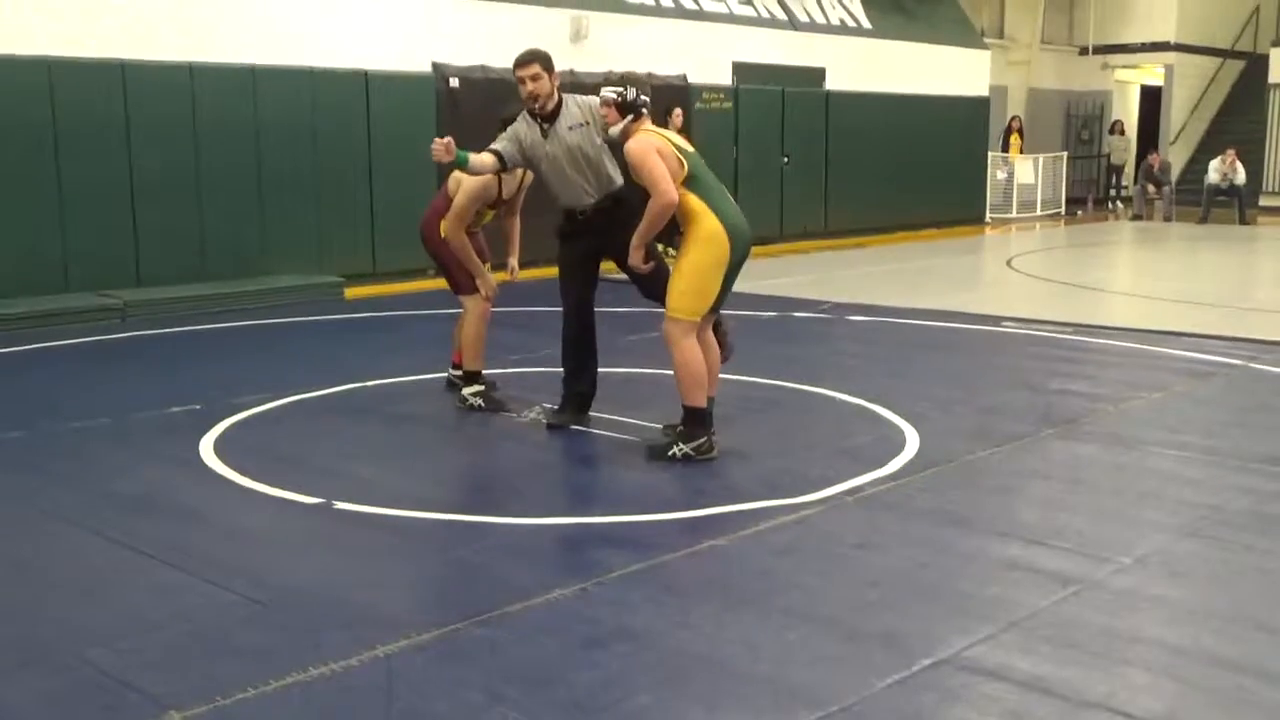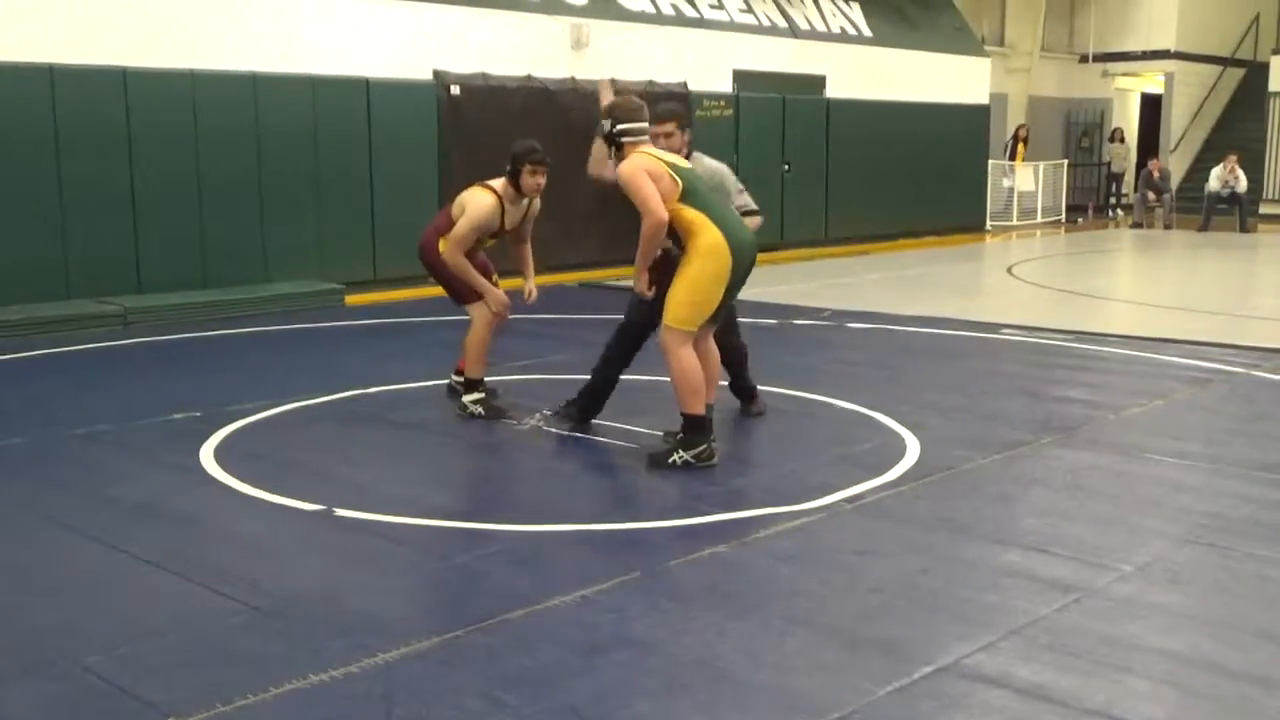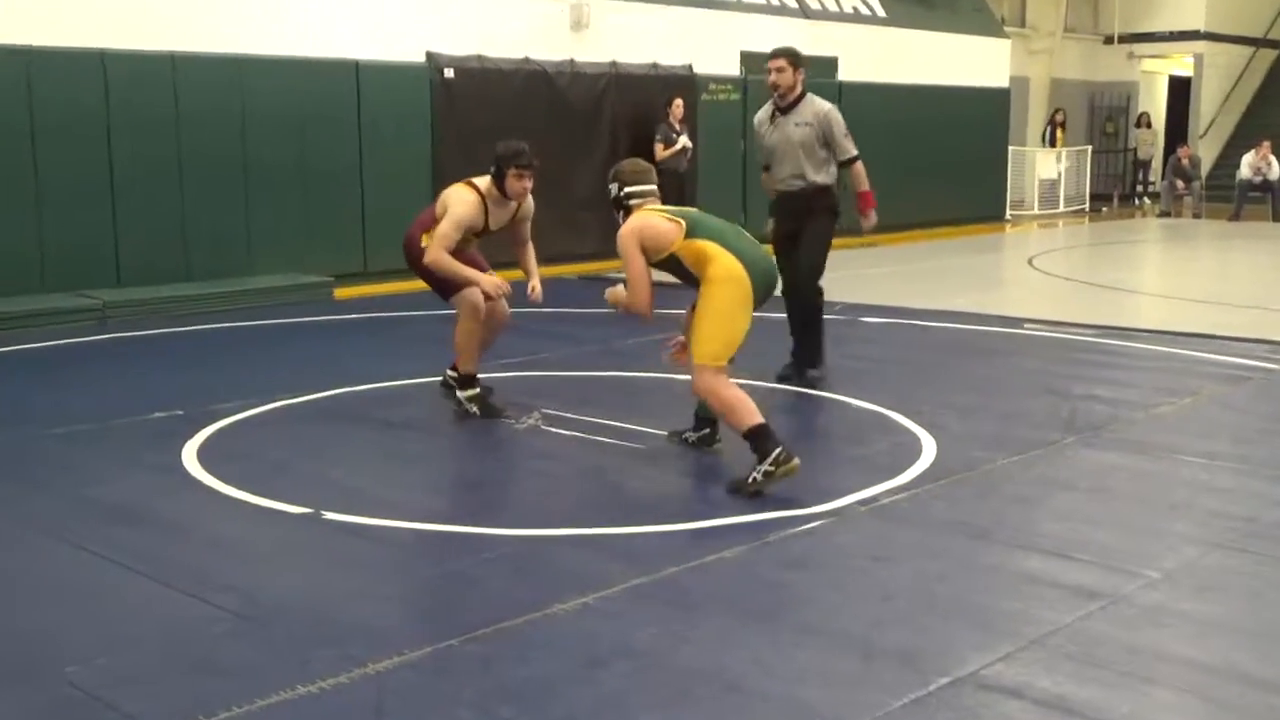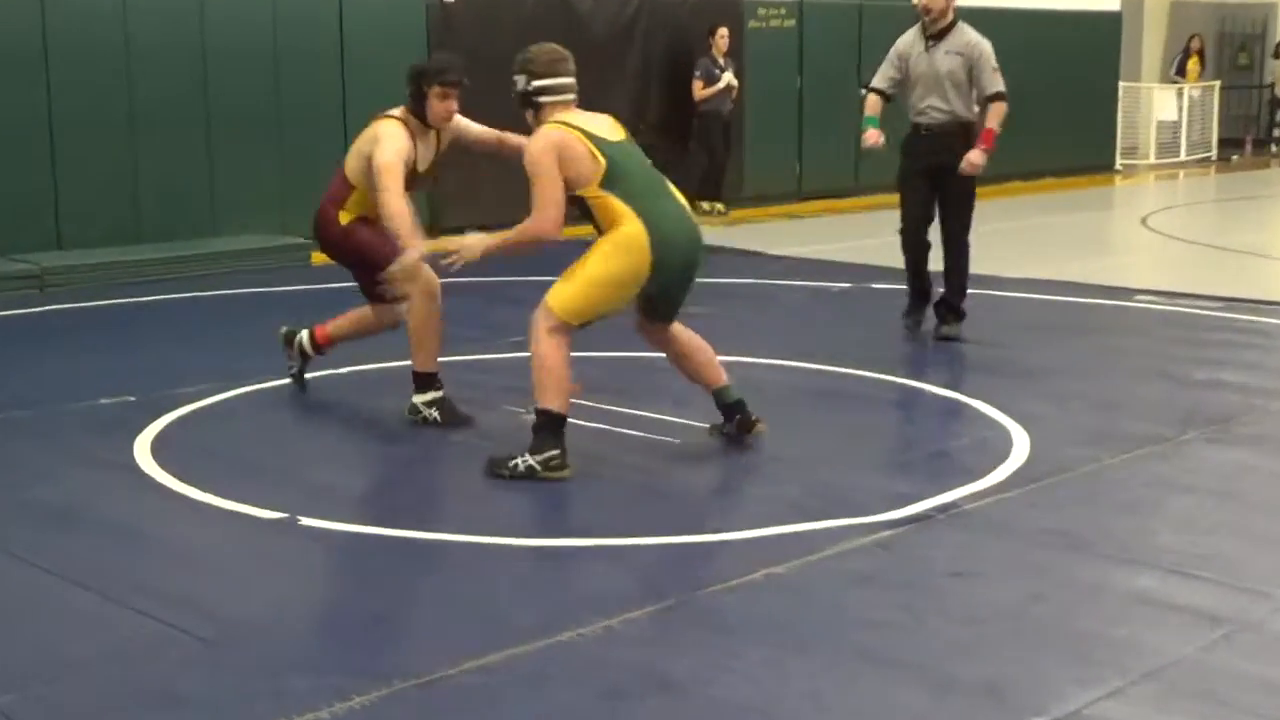
dt=0.7s
person 1, frame 1
left shoulder: (638, 145)
right shoulder: (666, 136)
left elbow: (667, 198)
left wrist: (638, 243)
left hip: (710, 235)
right hip: (733, 229)
left knee: (678, 330)
right knee: (698, 326)
left ankle: (697, 437)
right ankle: (700, 423)
person 1, frame 2
left shoulder: (630, 167)
right shoulder: (667, 158)
left elbow: (657, 217)
left wrist: (641, 270)
left hip: (713, 247)
right hip: (738, 241)
left knee: (675, 339)
right knee: (699, 335)
left ankle: (697, 443)
right ankle: (700, 431)
person 1, frame 3
left shoulder: (629, 230)
right shoulder: (678, 213)
left elbow: (642, 304)
left wrist: (618, 296)
right wrist: (691, 334)
left hip: (732, 273)
right hip: (760, 265)
left knee: (707, 377)
left ankle: (773, 454)
right ankle: (707, 423)
person 1, frame 4
left shoulder: (545, 142)
right shoulder: (606, 122)
left elbow: (547, 226)
left wrist: (487, 244)
left hip: (640, 242)
right hip: (684, 234)
left knee: (549, 326)
right knee: (657, 326)
left ankle: (547, 449)
right ankle: (737, 415)
person 2, frame 1
left shoulder: (589, 108)
right shoulder: (520, 133)
right elbow: (488, 161)
right wrist: (456, 159)
left hip: (618, 213)
right hip: (576, 226)
left knee: (658, 286)
right knee: (575, 314)
left ankle: (709, 327)
right ankle: (575, 403)
person 2, frame 2
left shoulder: (714, 172)
left elbow: (752, 217)
right elbow: (597, 171)
right hip: (666, 263)
left knee: (724, 335)
right knee: (630, 332)
left ankle: (747, 394)
right ankle: (586, 405)
person 2, frame 3
left shoulder: (823, 113)
right shoulder: (761, 120)
left elbow: (852, 161)
left wrist: (867, 207)
right wrist: (773, 212)
left hip: (818, 205)
right hip: (784, 207)
left knee: (806, 280)
right knee: (791, 287)
left ankle: (813, 358)
right ankle: (802, 357)
person 2, frame 4
left shoulder: (974, 44)
right shoulder: (906, 44)
left elbow: (997, 101)
right elbow: (877, 90)
left wrist: (982, 148)
right wrist: (871, 125)
left hip: (958, 144)
right hip: (918, 142)
left knee: (954, 233)
right knee: (912, 228)
left ankle: (951, 314)
right ankle: (918, 300)
person 3, frame 1
left shoulder: (525, 173)
right shoulder: (482, 175)
left elbow: (511, 213)
right elbow: (453, 230)
left wrist: (512, 255)
right wrist: (481, 274)
left hip: (467, 228)
right hip: (441, 229)
left knee: (479, 302)
right knee: (479, 304)
left ankle: (458, 371)
right ankle: (471, 389)
person 3, frame 2
left shoulder: (531, 203)
right shoulder: (486, 204)
left elbow: (522, 241)
right elbow: (452, 254)
left wrist: (529, 279)
right wrist: (488, 290)
left hip: (468, 248)
right hip: (440, 248)
left knee: (497, 312)
right knee: (485, 313)
left ankle: (460, 379)
right ankle: (471, 397)
person 3, frame 3
left shoulder: (524, 202)
right shoulder: (468, 201)
left elbow: (524, 242)
right elbow: (433, 256)
left wrist: (534, 278)
right wrist: (481, 278)
left hip: (459, 247)
right hip: (425, 248)
left knee: (498, 314)
right knee: (472, 304)
left ankle: (458, 377)
right ankle: (468, 392)
person 3, frame 4
left shoulder: (443, 126)
right shoulder: (392, 135)
left elbow: (492, 139)
right elbow: (390, 192)
left wrist: (532, 146)
right wrist: (413, 246)
left hip: (365, 219)
right hip: (340, 222)
left knee: (392, 312)
right knee: (425, 285)
left ankle: (306, 342)
right ankle: (426, 396)
